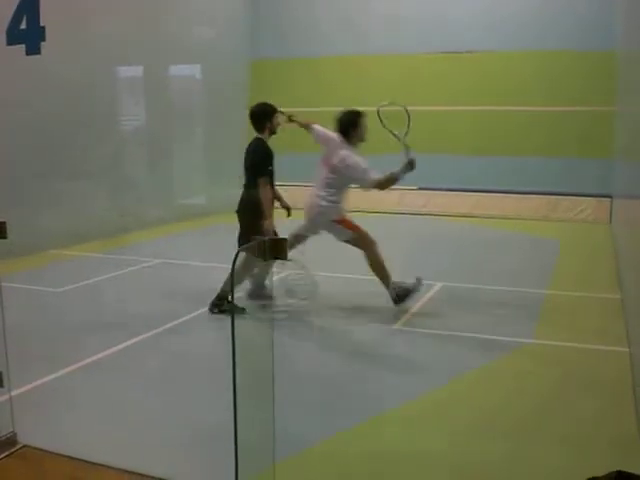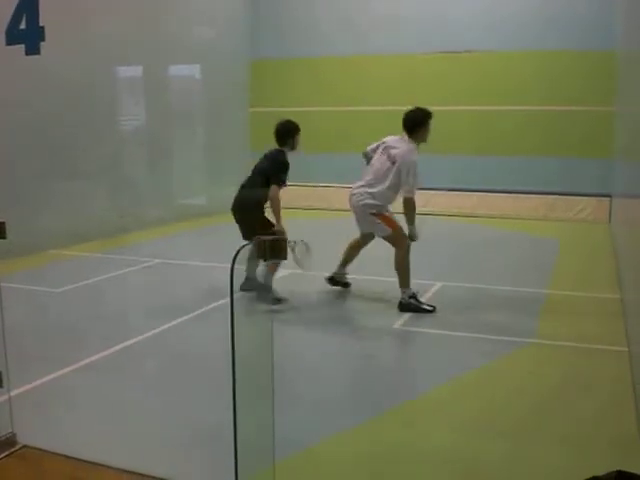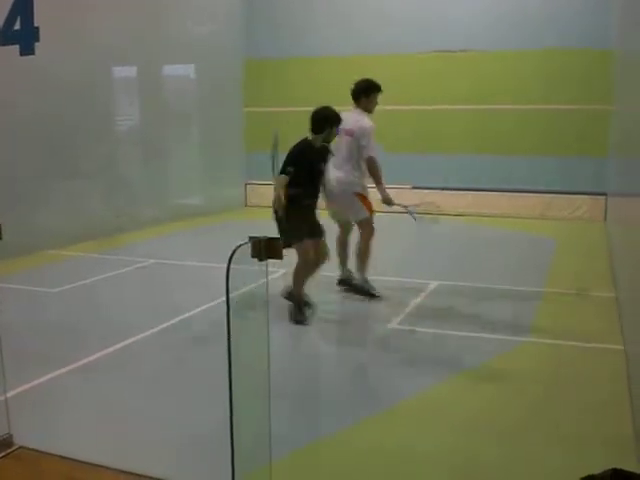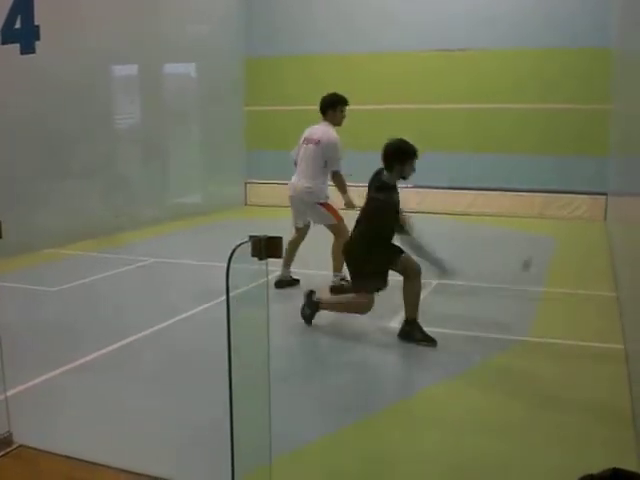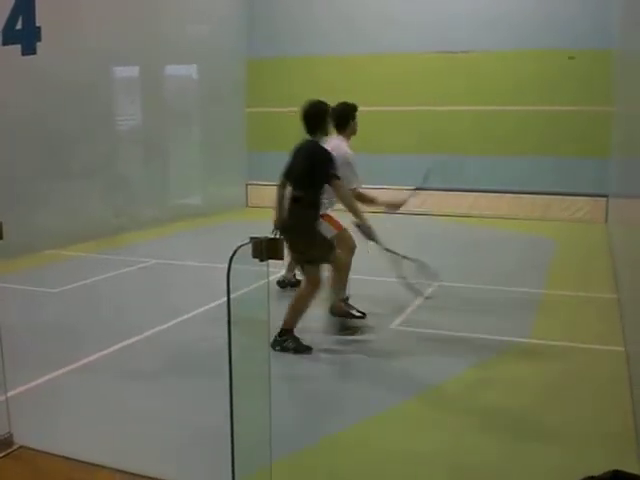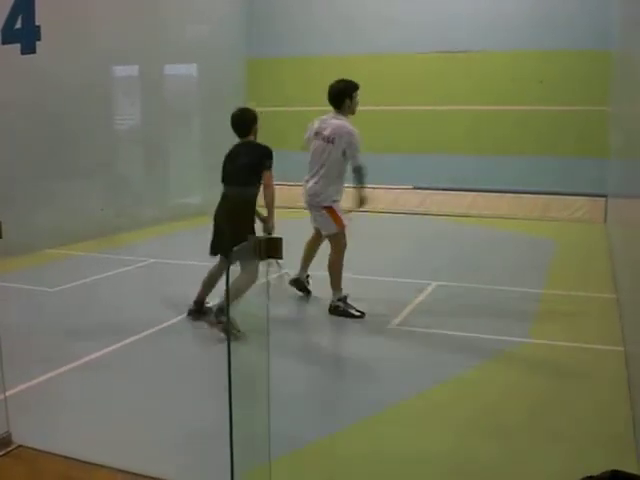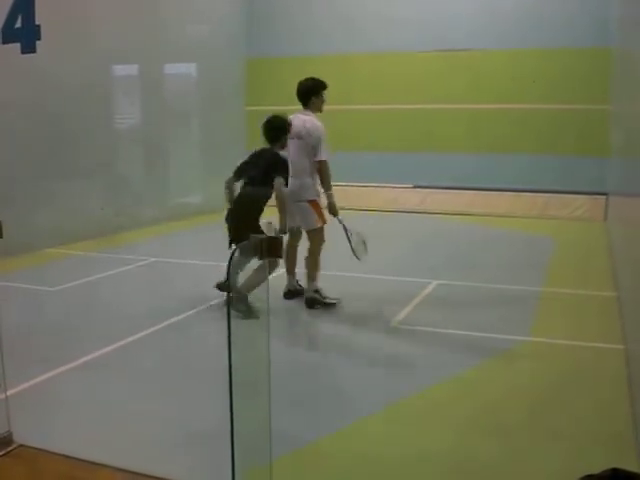
dt=0.5s
person 1, frame 1
left shoulder: (255, 146)
right shoulder: (264, 150)
right elbow: (263, 187)
left wrist: (281, 200)
right wrist: (266, 218)
left hip: (251, 207)
right hip: (254, 210)
right knee: (252, 257)
left ankle: (259, 287)
right ankle: (220, 300)
person 1, frame 2
left shoulder: (270, 156)
right shoulder: (281, 162)
right elbow: (273, 193)
right wrist: (278, 223)
left hip: (240, 203)
right hip: (249, 206)
left knee: (259, 242)
right knee: (278, 244)
left ankle: (250, 280)
right ankle: (266, 288)
person 1, frame 3
left shoulder: (323, 150)
right shoulder: (299, 151)
left elbow: (319, 180)
right elbow: (281, 181)
right wrist: (279, 199)
left hip: (308, 209)
right hip: (289, 211)
left knee: (321, 254)
right knee: (307, 255)
left ankle: (294, 291)
right ankle: (297, 304)
person 1, frame 4
left shoulder: (381, 176)
right shoulder: (384, 196)
left hip: (381, 244)
right hip: (360, 248)
left knee: (413, 269)
right knee: (364, 304)
left ankle: (410, 326)
right ankle: (314, 299)
person 1, frame 5
left shoulder: (300, 149)
right shoulder: (321, 155)
left elbow: (282, 183)
right elbow: (340, 191)
left wrist: (279, 215)
right wrist: (362, 221)
left hip: (293, 219)
right hip: (301, 225)
left knee: (341, 261)
right knee: (313, 281)
left ankle: (338, 313)
right ankle: (284, 336)
person 1, frame 6
left shoulder: (230, 155)
right shoulder: (263, 151)
right elbow: (268, 185)
left wrist: (259, 216)
right wrist: (270, 217)
left hip: (222, 214)
right hip: (240, 216)
left knee: (224, 263)
right knee: (250, 271)
left ankle: (198, 306)
right ankle: (222, 310)
person 1, frame 7
left shoulder: (255, 156)
right shoulder: (279, 161)
left elbow: (229, 182)
right elbow: (279, 190)
right wrist: (283, 221)
left hip: (236, 213)
right hip: (246, 216)
left knee: (247, 253)
right knee: (271, 262)
left ankle: (228, 284)
right ankle: (240, 295)
person 2, frame 1
left shoulder: (331, 139)
right shoulder: (350, 161)
left elbow: (309, 126)
right elbow: (379, 184)
left wrist: (293, 119)
right wrist: (402, 171)
left hip: (315, 206)
right hip: (327, 212)
left knee: (295, 240)
right knee: (368, 245)
right ankle: (394, 289)
person 2, frame 2
left shoulder: (390, 141)
right shoulder: (409, 157)
left elbow: (366, 154)
right elbow: (408, 198)
right wrist: (411, 229)
left hip: (358, 196)
right hip: (369, 204)
left knee: (365, 238)
right knee: (402, 244)
left ankle: (338, 275)
right ankle: (407, 298)
person 2, frame 3
left shoulder: (341, 119)
right shoulder: (365, 124)
left elbow: (330, 150)
right elbow: (370, 160)
right wrist: (382, 190)
left hip: (332, 181)
right hip: (351, 184)
left knee: (345, 228)
right knee: (367, 230)
left ankle: (345, 274)
right ankle: (360, 280)
person 2, frame 4
left shoulder: (308, 132)
right shoulder: (331, 137)
right elbow: (335, 173)
right wrist: (346, 197)
left hip: (295, 190)
right hip: (313, 194)
left knee: (299, 233)
right knee: (341, 233)
left ankle: (284, 275)
right ankle: (338, 279)
person 2, frame 5
left shoulder: (327, 143)
right shoulder: (344, 153)
right elbow: (354, 193)
right wrist: (385, 204)
right knee: (348, 246)
left ankle: (287, 277)
right ankle: (339, 302)
person 2, frame 6
left shoulder: (320, 123)
right shoulder: (347, 131)
left elbow: (309, 144)
right elbow: (357, 166)
right wrist: (360, 190)
left hip: (313, 190)
right hip: (324, 196)
left knee: (319, 235)
right knee: (339, 244)
left ankle: (300, 277)
right ankle: (337, 300)
person 2, frame 7
left shoulder: (289, 122)
right shoulder: (315, 126)
right elbow: (321, 164)
right wrist: (330, 197)
left hip: (287, 188)
right hip: (304, 191)
left knee: (293, 236)
right knee: (316, 237)
left ankle: (292, 285)
right ankle: (313, 290)
